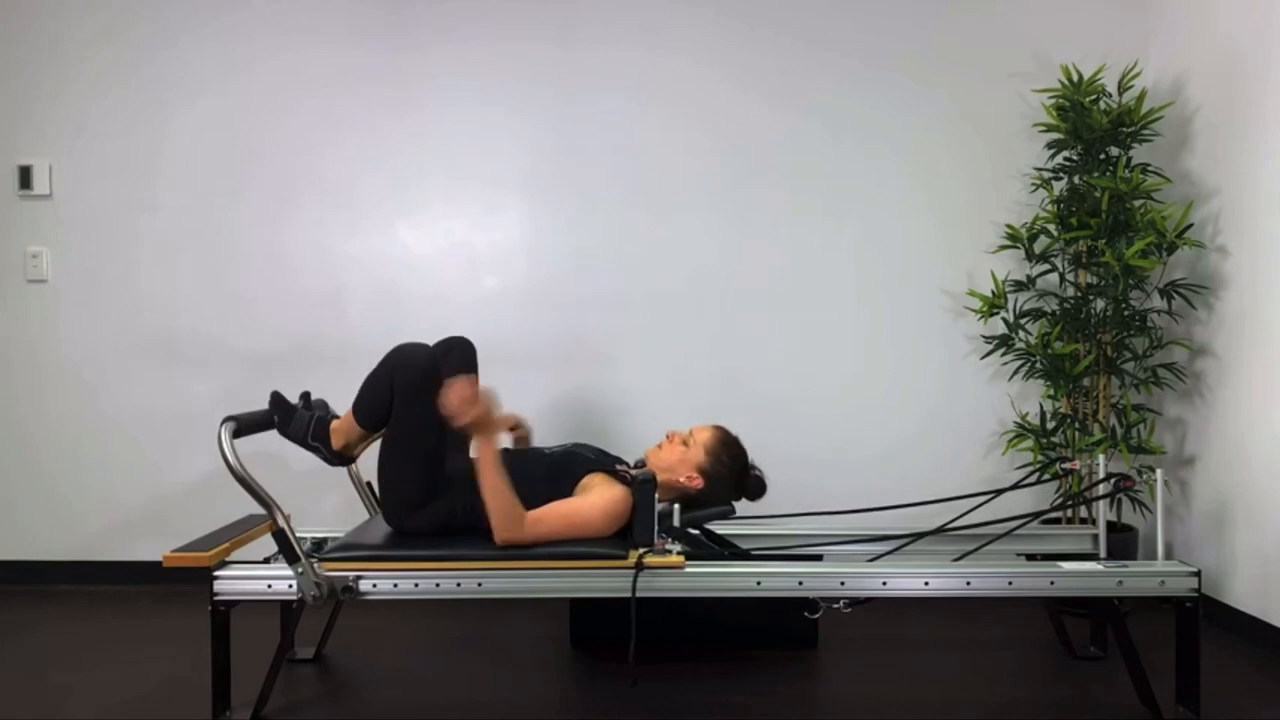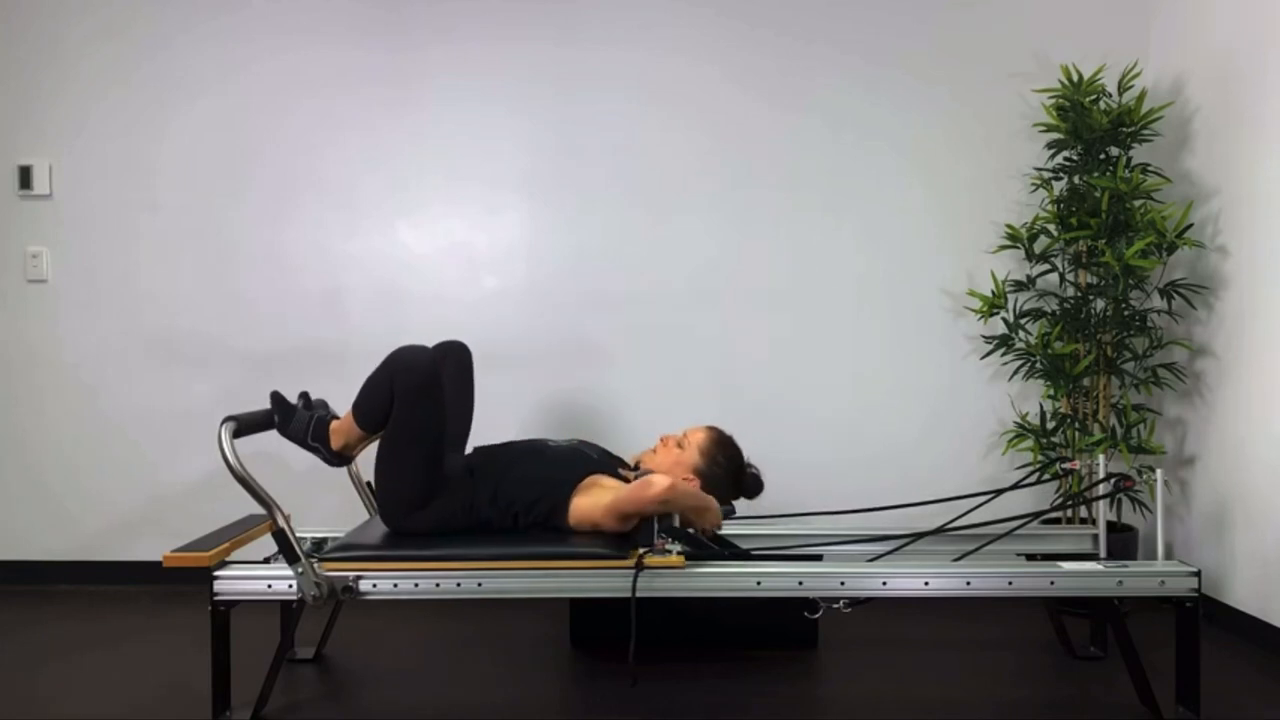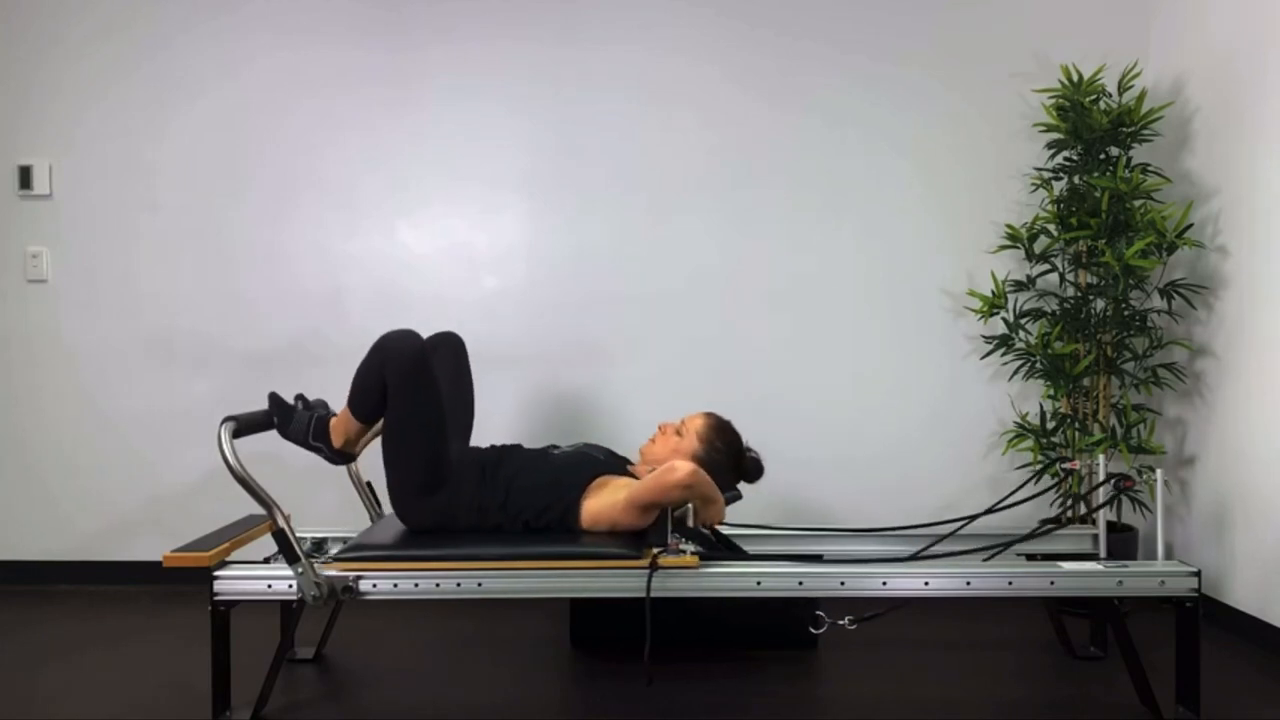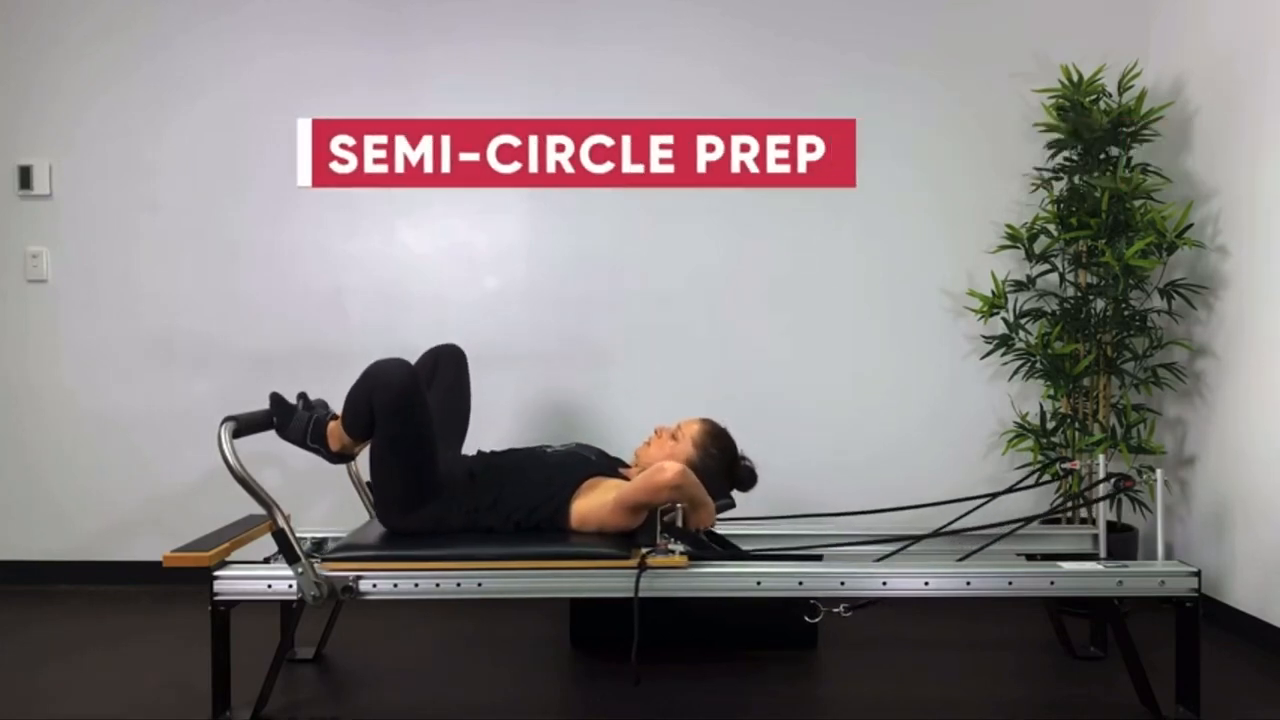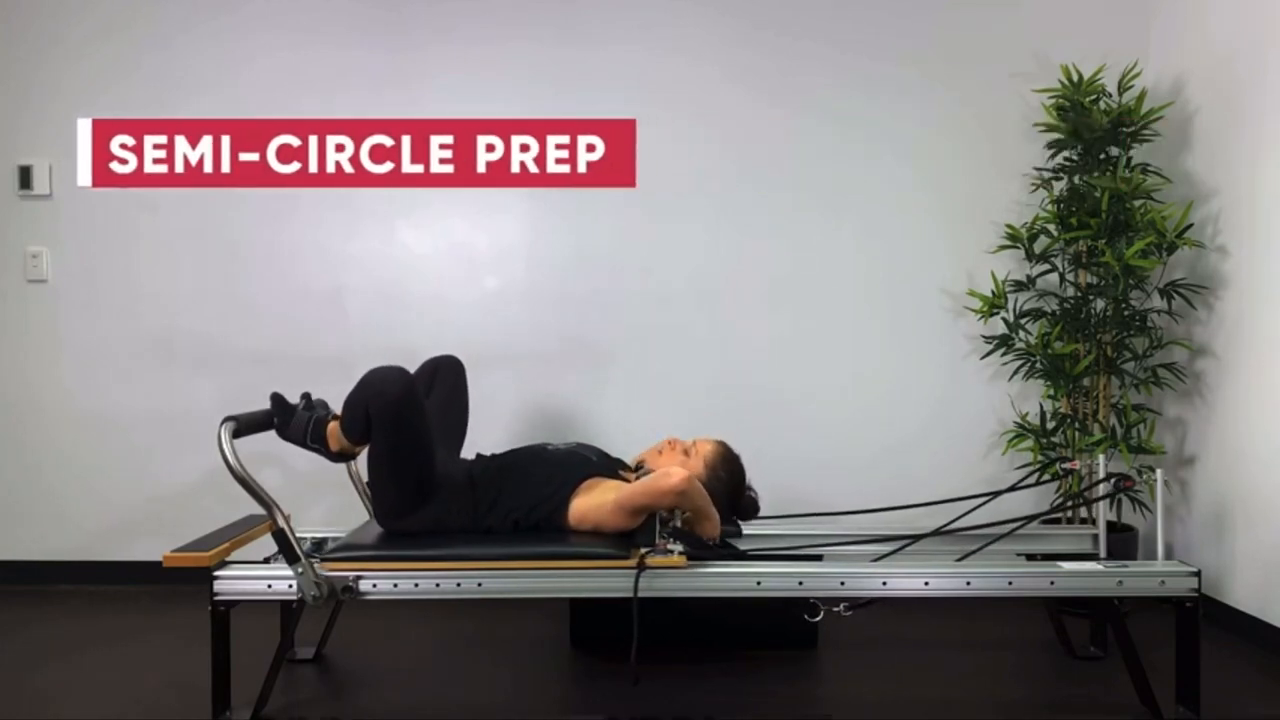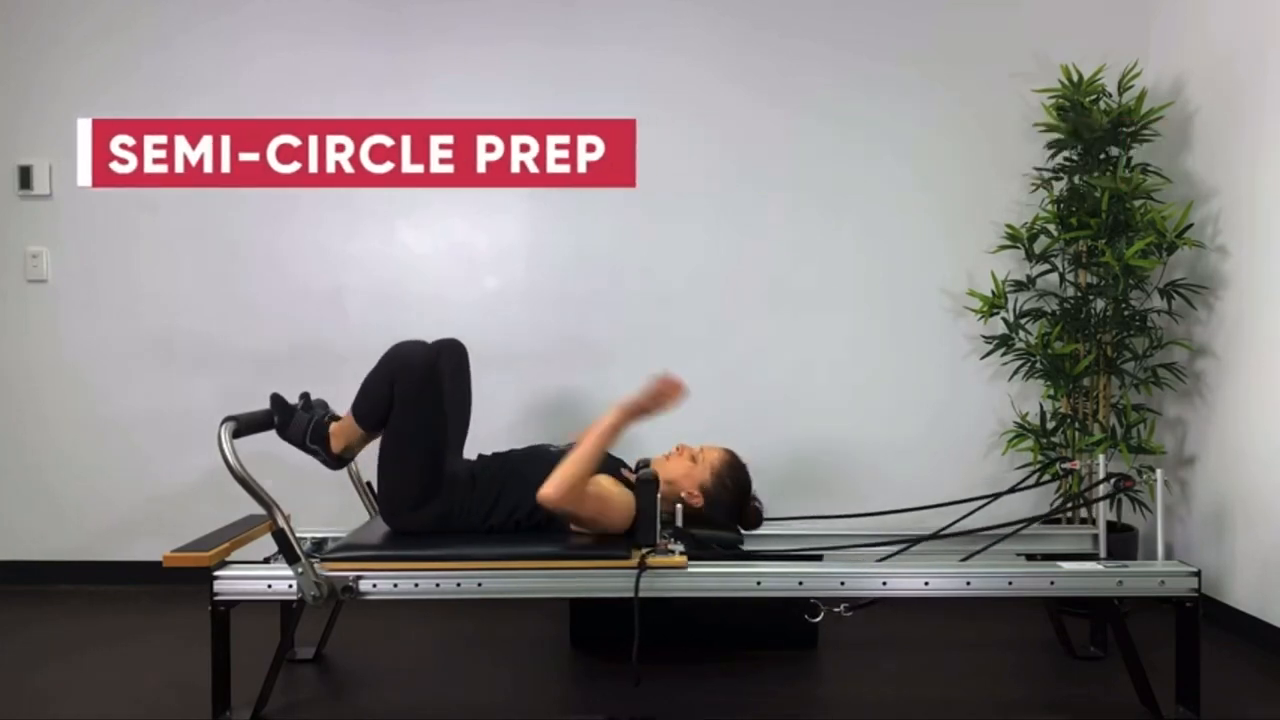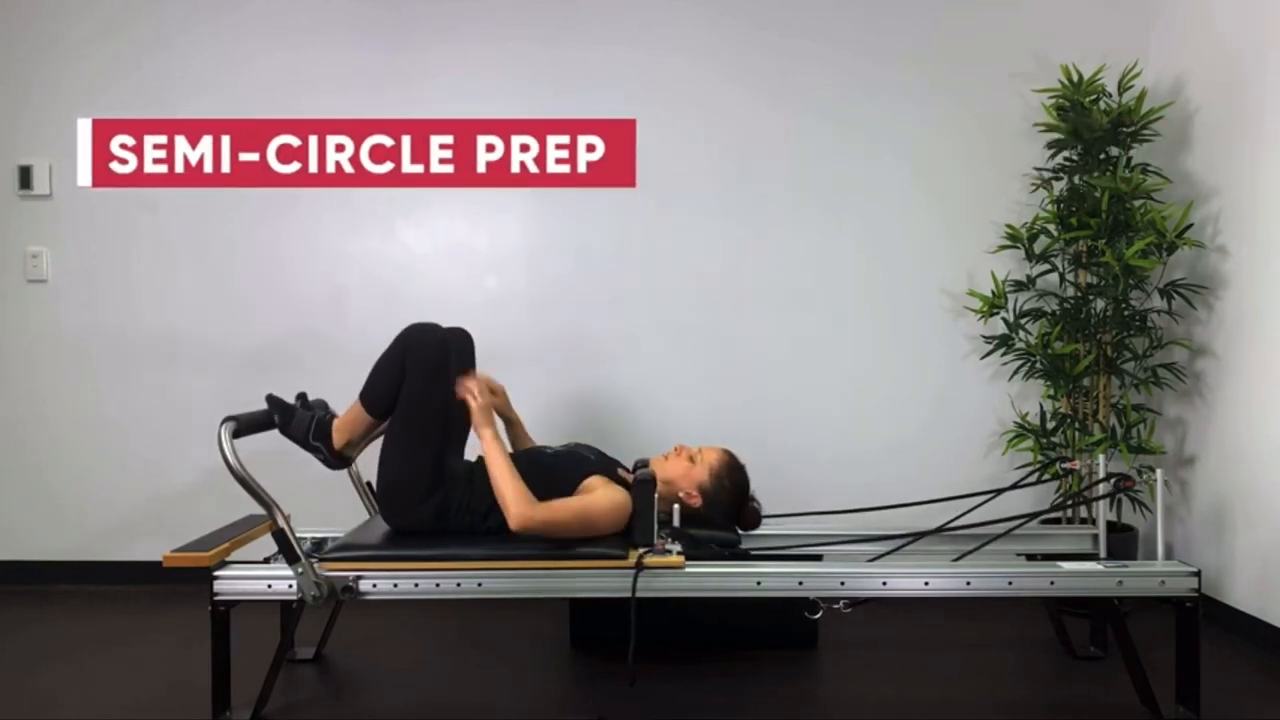
dt=0.7s
person 1, frame 1
left shoulder: (616, 504)
right shoulder: (627, 478)
left elbow: (511, 530)
left wrist: (485, 436)
right wrist: (517, 436)
left hip: (426, 506)
right hip: (451, 481)
left knee: (414, 360)
right knee: (454, 350)
left ankle: (334, 438)
right ankle: (344, 432)
person 1, frame 2
left shoulder: (619, 505)
right shoulder: (625, 476)
left elbow: (661, 487)
left wrist: (703, 509)
left hip: (422, 506)
right hip: (452, 479)
left knee: (414, 365)
right knee: (450, 354)
left ankle: (332, 438)
right ankle: (341, 430)
person 1, frame 3
left shoulder: (633, 504)
right shoulder: (630, 474)
left elbow: (682, 476)
left wrist: (710, 503)
left hip: (436, 499)
right hip: (463, 474)
left knee: (403, 348)
right knee: (442, 346)
left ankle: (335, 437)
right ankle: (342, 429)
person 1, frame 4
left shoulder: (622, 505)
right shoulder: (623, 478)
left elbow: (669, 477)
left wrist: (701, 508)
left hip: (424, 507)
right hip: (450, 481)
left knee: (394, 377)
right knee: (446, 358)
left ankle: (331, 439)
right ankle: (341, 428)
person 1, frame 5
left shoulder: (625, 509)
right shoulder: (625, 474)
left elbow: (675, 482)
left wrist: (705, 516)
left hip: (424, 507)
right hip: (452, 480)
left knee: (389, 384)
right knee: (444, 368)
left ankle: (332, 438)
right ankle: (340, 430)
person 1, frame 6
left shoulder: (621, 507)
right shoulder: (630, 484)
left elbow: (552, 494)
right elbow: (561, 461)
left wrist: (621, 416)
right wrist: (631, 415)
left hip: (425, 506)
right hip: (452, 485)
left knee: (414, 360)
right knee: (445, 352)
left ankle: (332, 441)
right ankle: (338, 431)
person 1, frame 7
left shoulder: (616, 506)
right shoulder: (625, 484)
left elbow: (524, 515)
left wrist: (484, 426)
right wrist: (508, 415)
left hip: (424, 504)
right hip: (451, 484)
left knee: (424, 341)
right knee: (451, 343)
left ankle: (335, 439)
right ankle: (340, 433)
